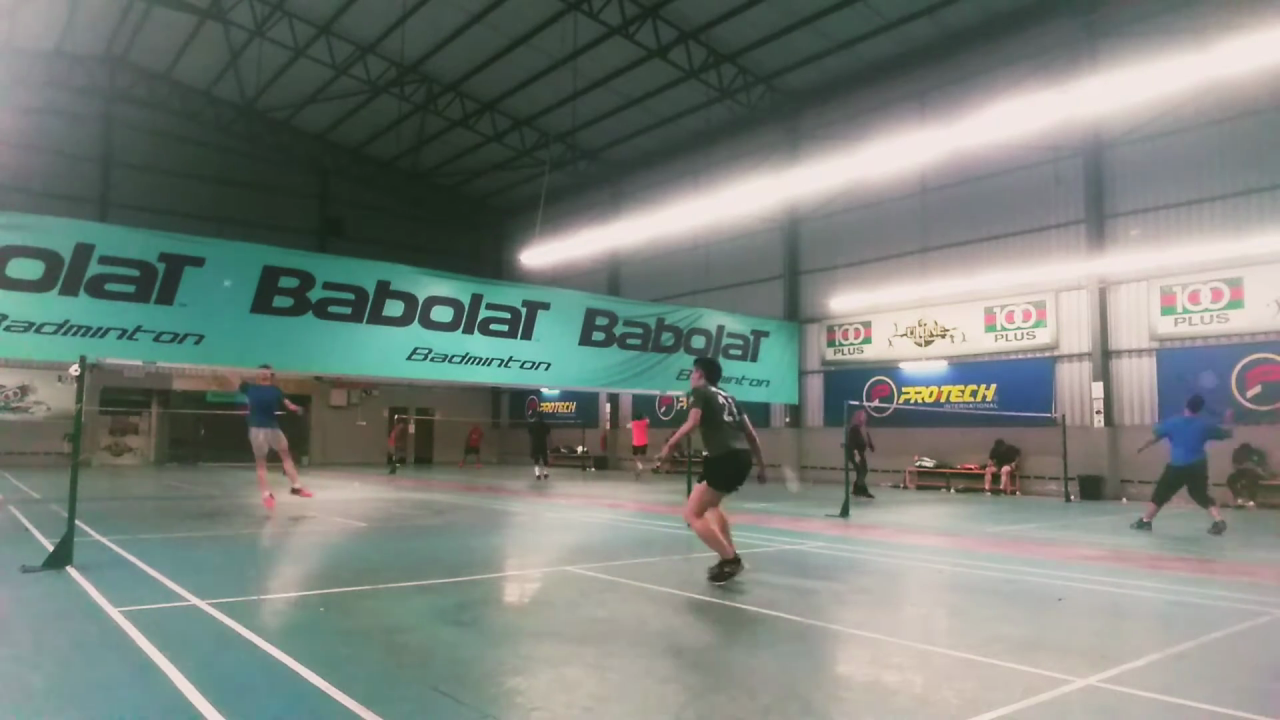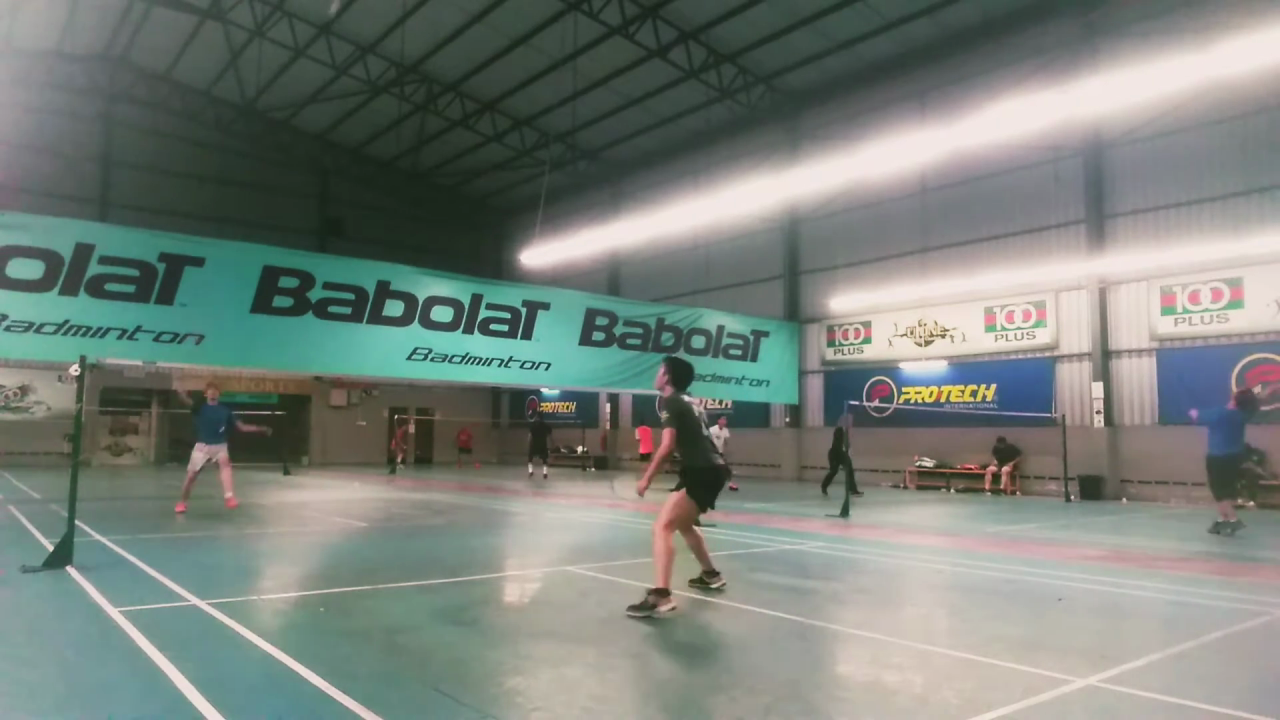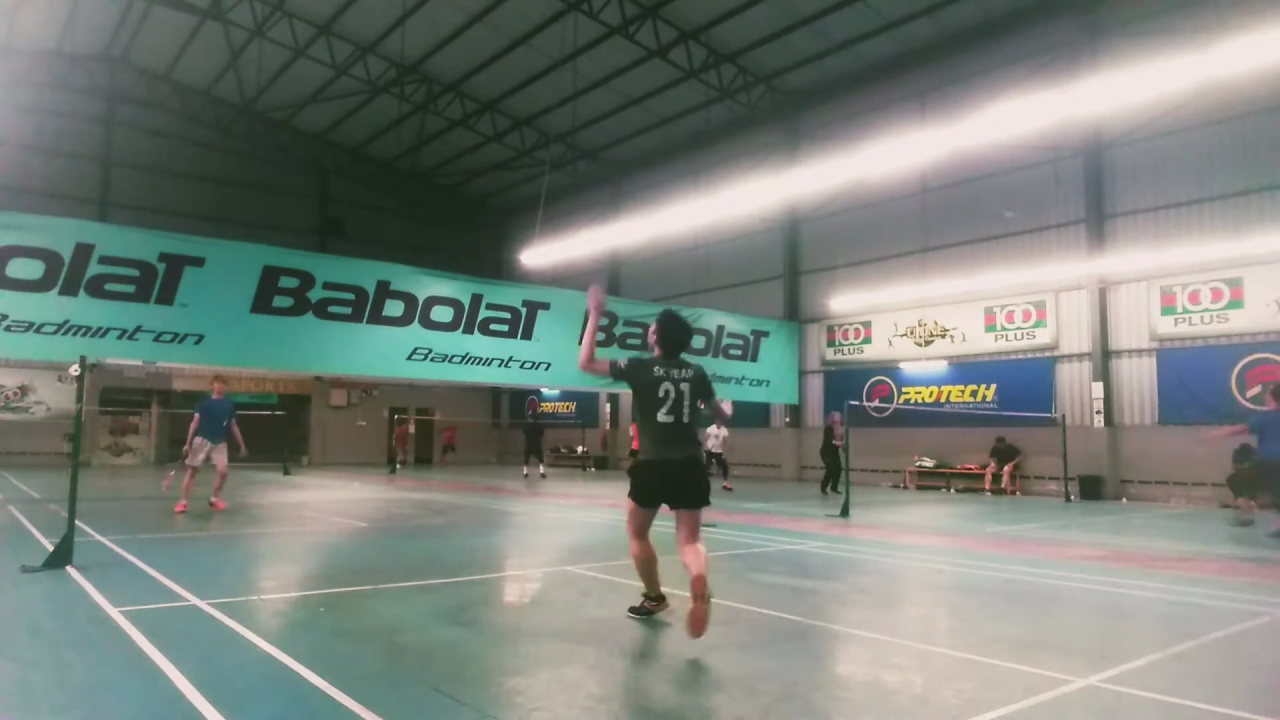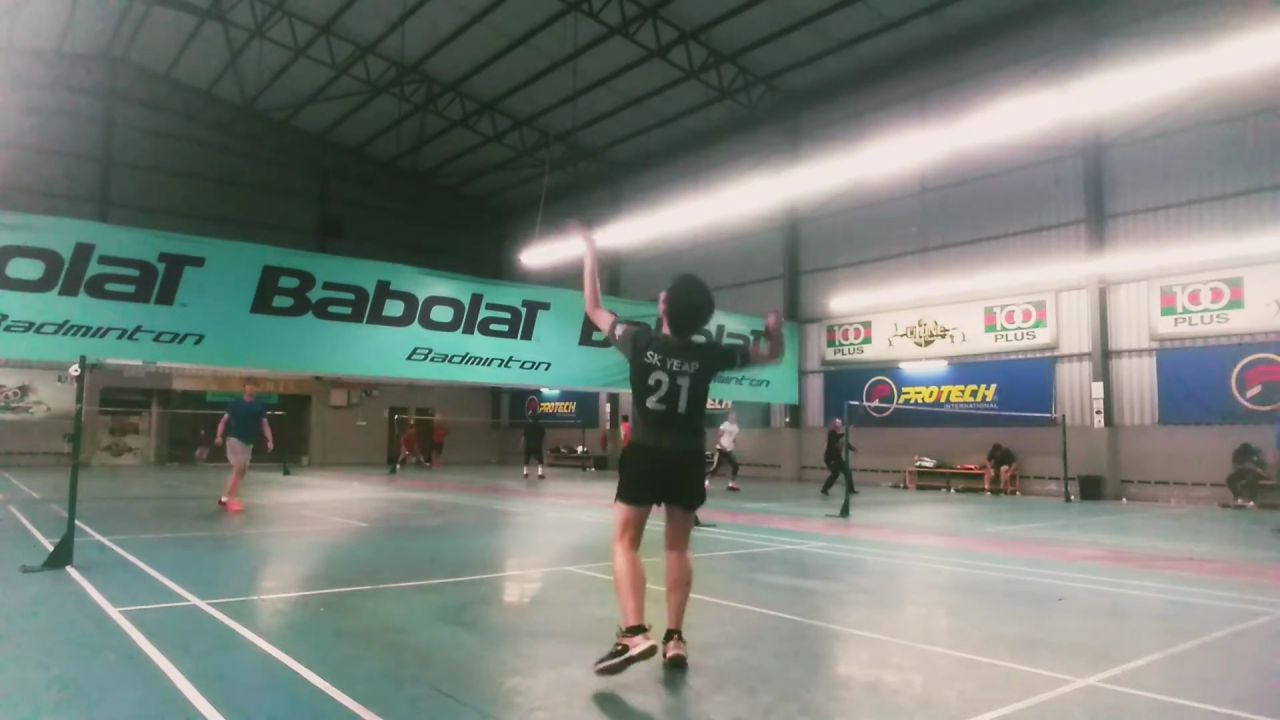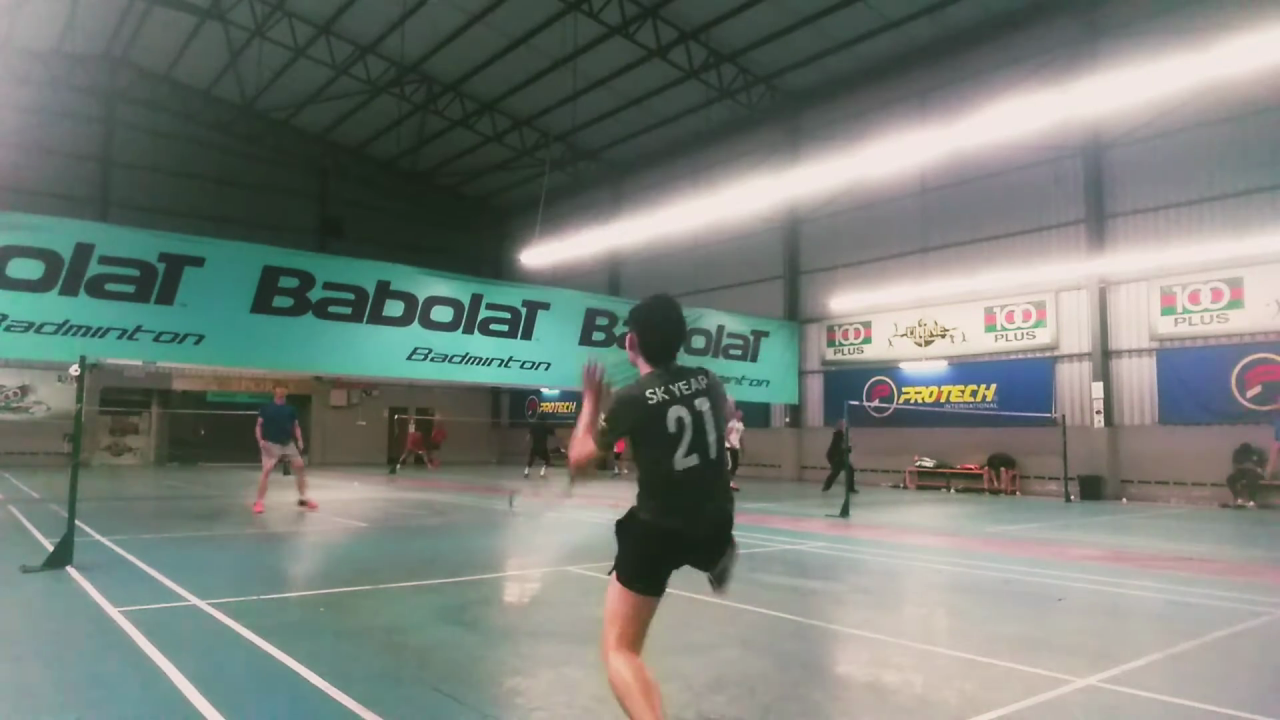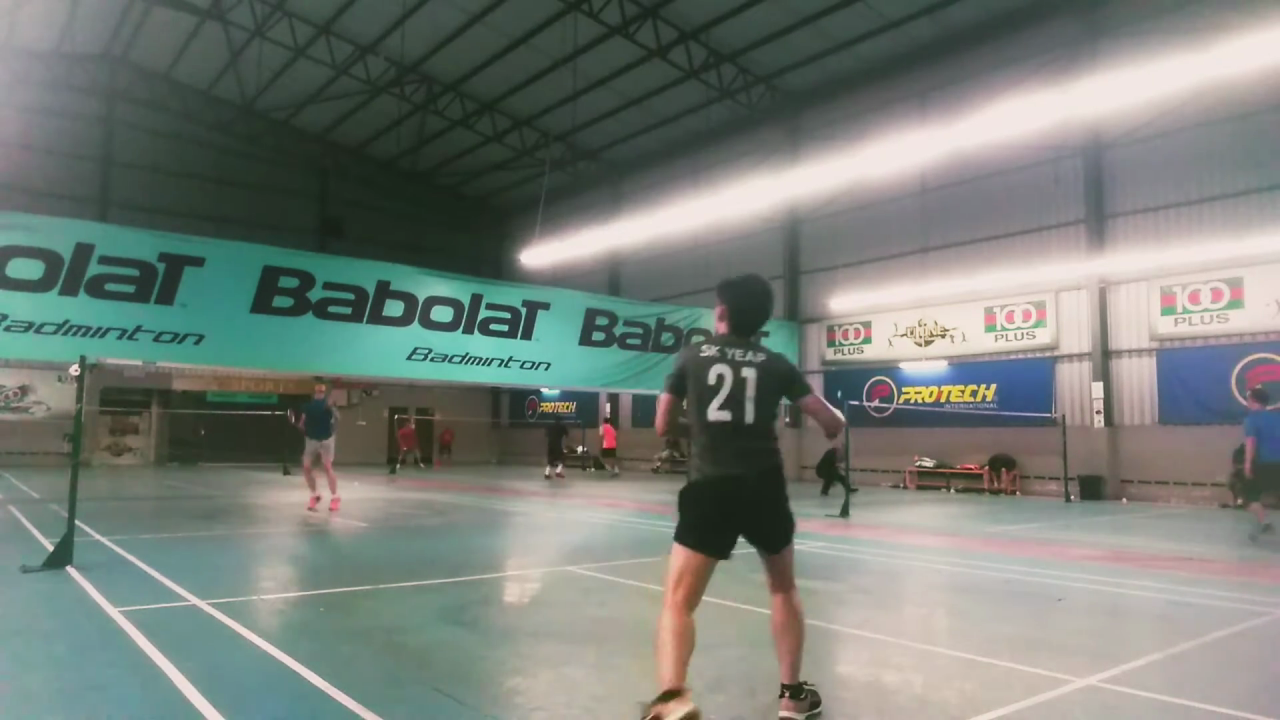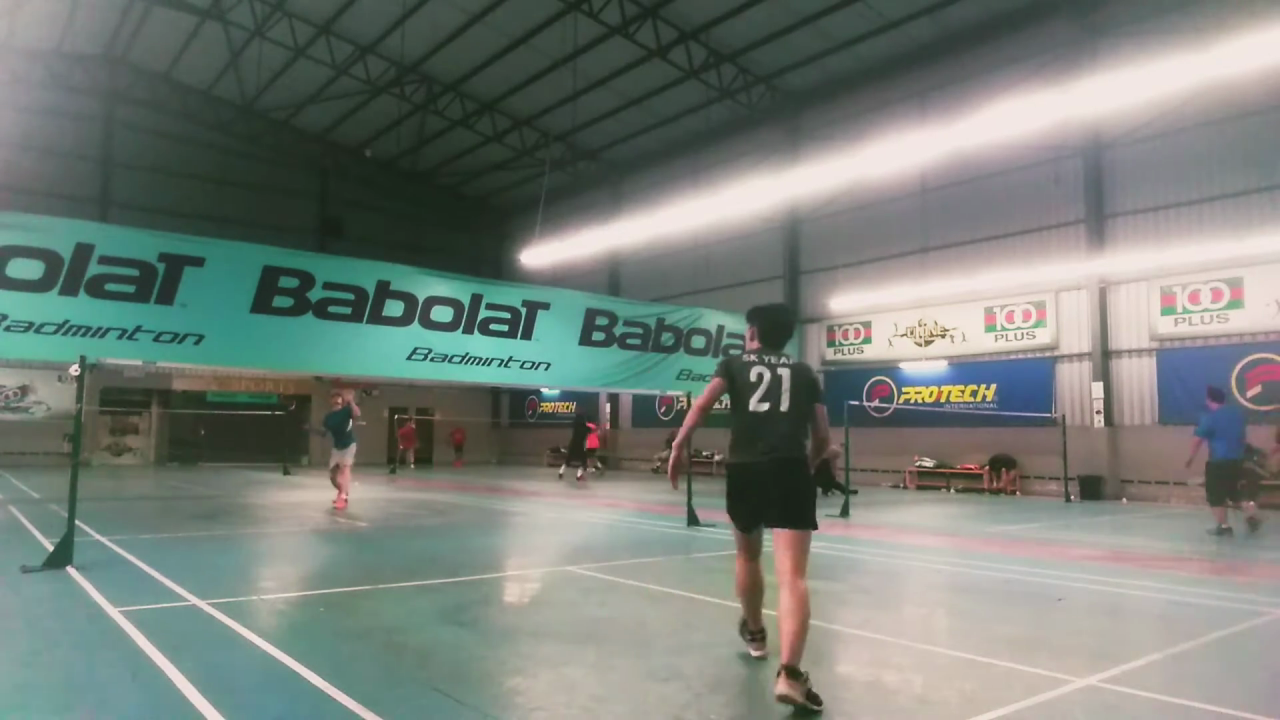
dt=0.3s
person 1, frame 1
left shoulder: (699, 391)
right shoulder: (727, 398)
left elbow: (692, 423)
right elbow: (751, 435)
left wrist: (668, 446)
right wrist: (761, 466)
left hip: (724, 458)
right hip: (742, 457)
left knee: (692, 514)
right knee: (712, 506)
left ankle: (729, 560)
right ankle: (730, 557)
person 1, frame 2
left shoulder: (671, 403)
right shoulder: (692, 403)
left elbow: (667, 446)
left wrist: (647, 478)
left hip: (701, 473)
right hip: (716, 470)
left knee: (662, 527)
right knee: (684, 524)
left ankle: (660, 595)
right ankle: (711, 574)
person 1, frame 3
left shoulder: (640, 367)
right shoulder: (697, 374)
left elbow: (586, 363)
right elbow: (721, 413)
left wrist: (594, 314)
right wrist: (727, 409)
left hip: (654, 466)
right hip: (691, 466)
left knee: (637, 533)
right knee: (689, 541)
left ankle: (655, 598)
right ankle: (699, 593)
person 1, frame 4
left shoulder: (640, 342)
right shoulder: (711, 354)
left elbow: (593, 308)
right elbow: (770, 356)
left wrist: (591, 256)
left hip: (645, 457)
right hip: (687, 459)
left knee: (624, 544)
right knee: (676, 547)
left ankle: (632, 635)
right ankle: (674, 638)
person 1, frame 5
left shoulder: (630, 399)
right shoulder: (705, 381)
left elbow: (579, 460)
right elbow: (725, 412)
left wrist: (590, 404)
left hip: (657, 529)
right hip: (714, 522)
left knee: (619, 648)
right ankle: (721, 560)
person 1, frame 6
left shoulder: (692, 357)
right shoulder: (777, 364)
left elbow: (663, 426)
right elbow: (832, 423)
right wrist: (833, 425)
left hip: (710, 487)
right hip: (764, 487)
left knee: (677, 602)
right knee: (783, 589)
person 1, frame 7
left shoulder: (735, 363)
right shoulder: (804, 372)
left elbow: (703, 402)
right elbow: (822, 436)
left wrist: (678, 447)
right wrist: (808, 464)
left hip: (745, 473)
right hip: (792, 473)
left knee: (747, 556)
right knee: (793, 577)
left ankle: (755, 633)
right ankle: (790, 673)
